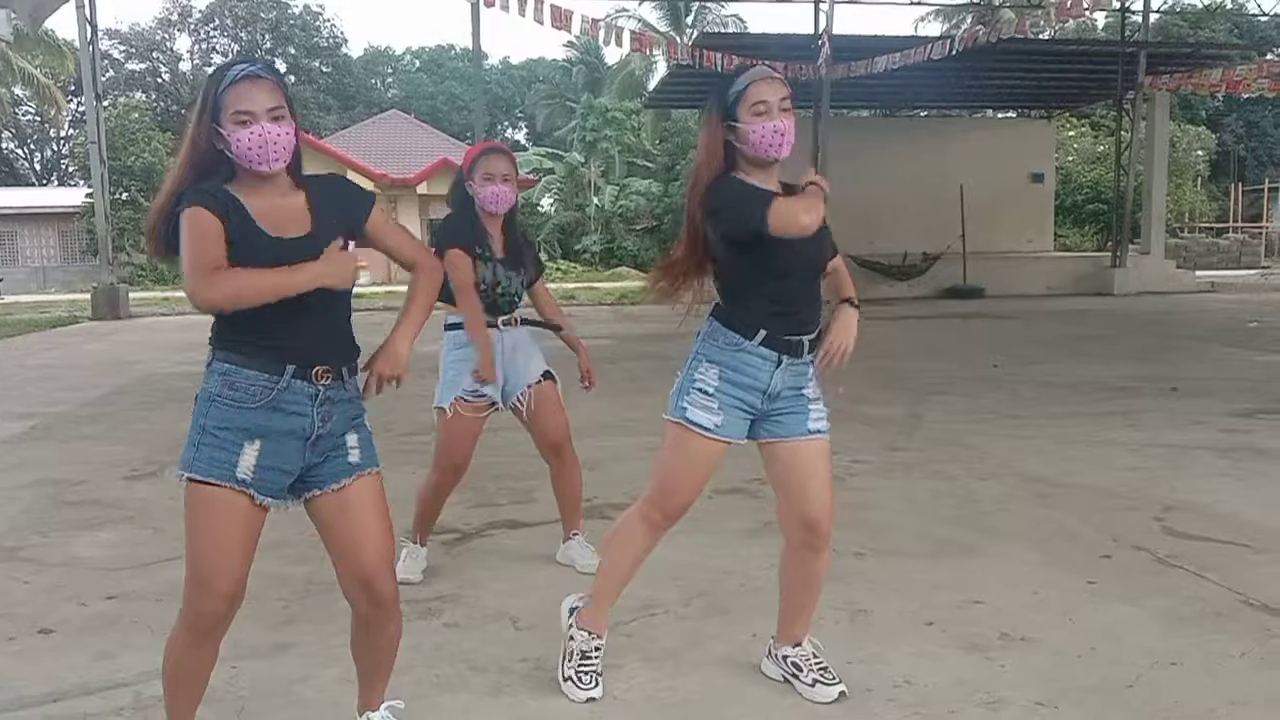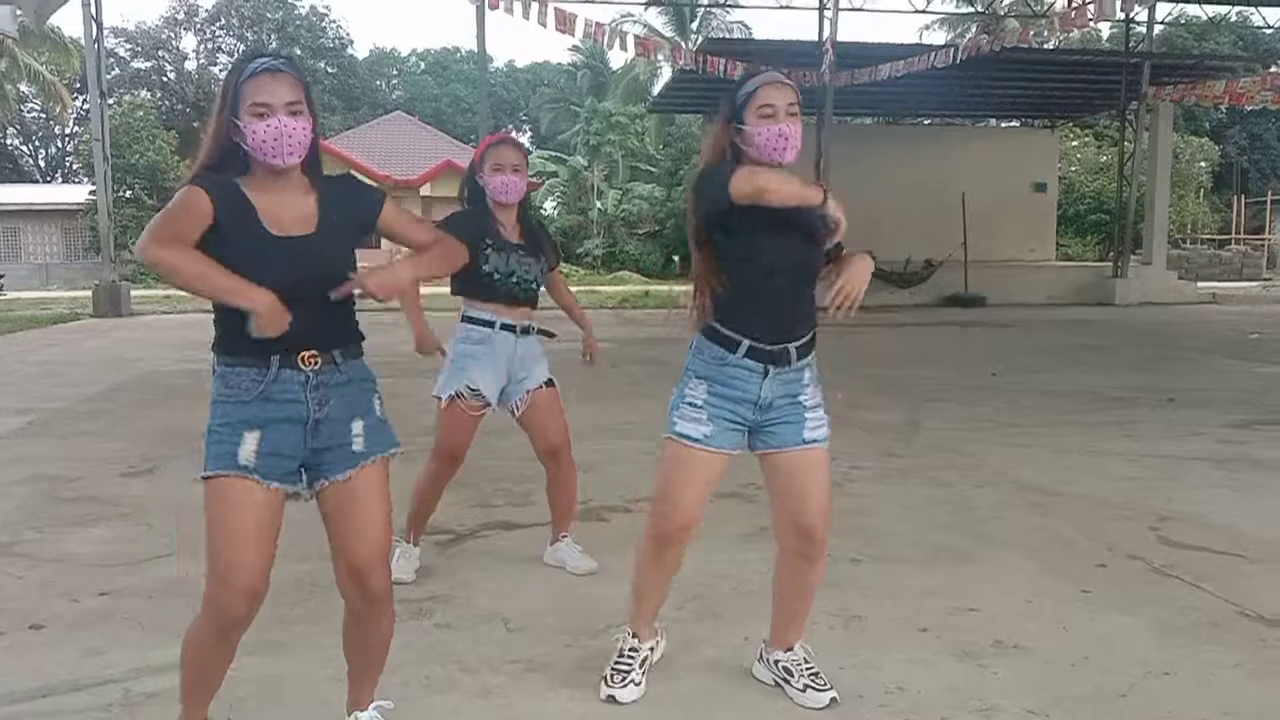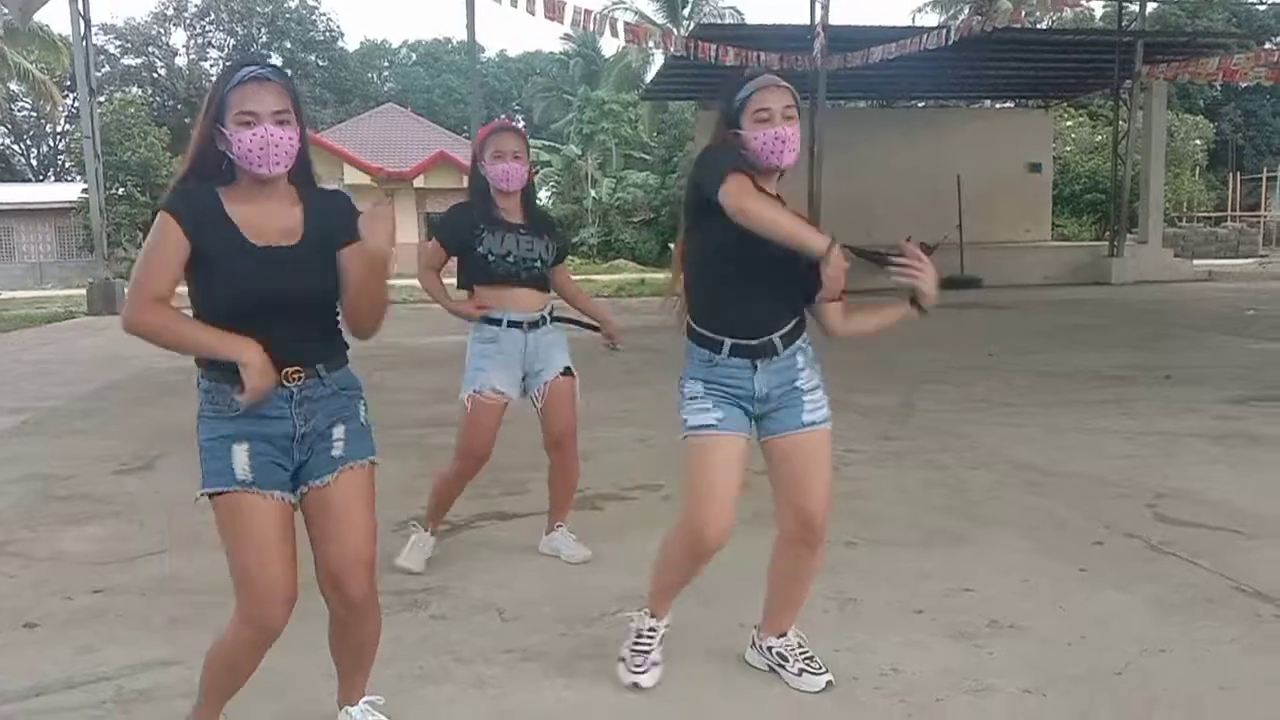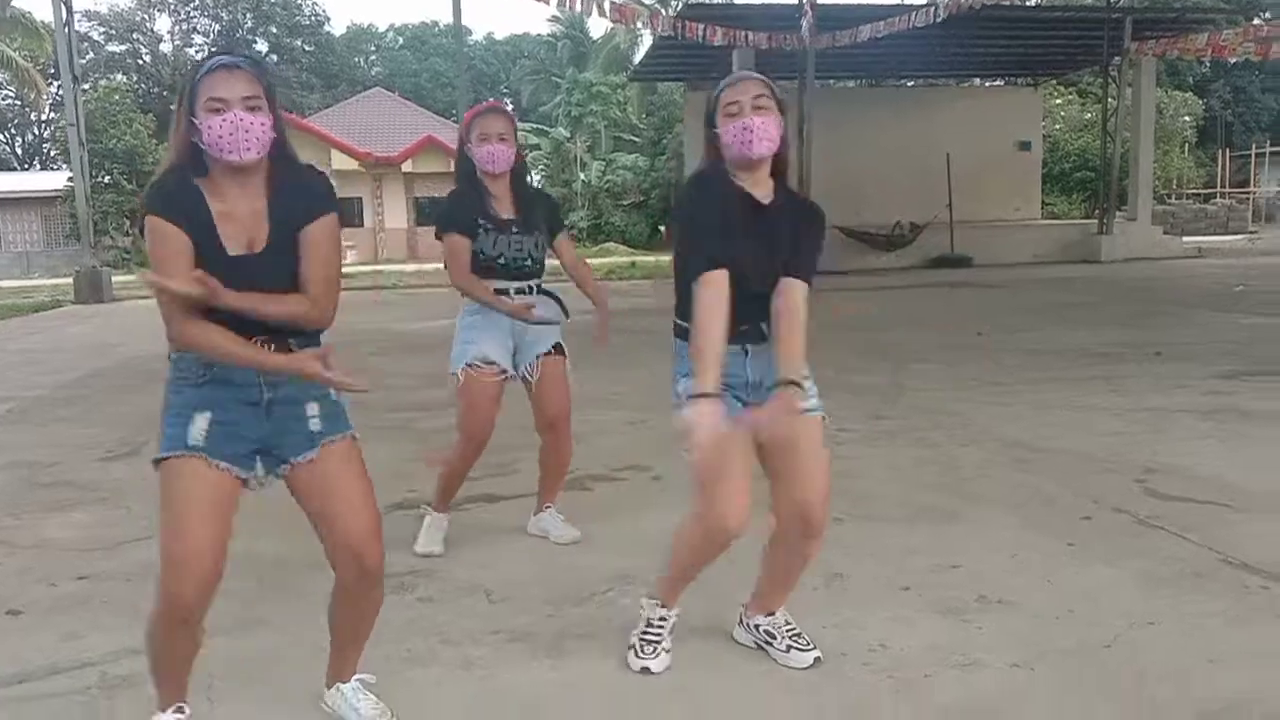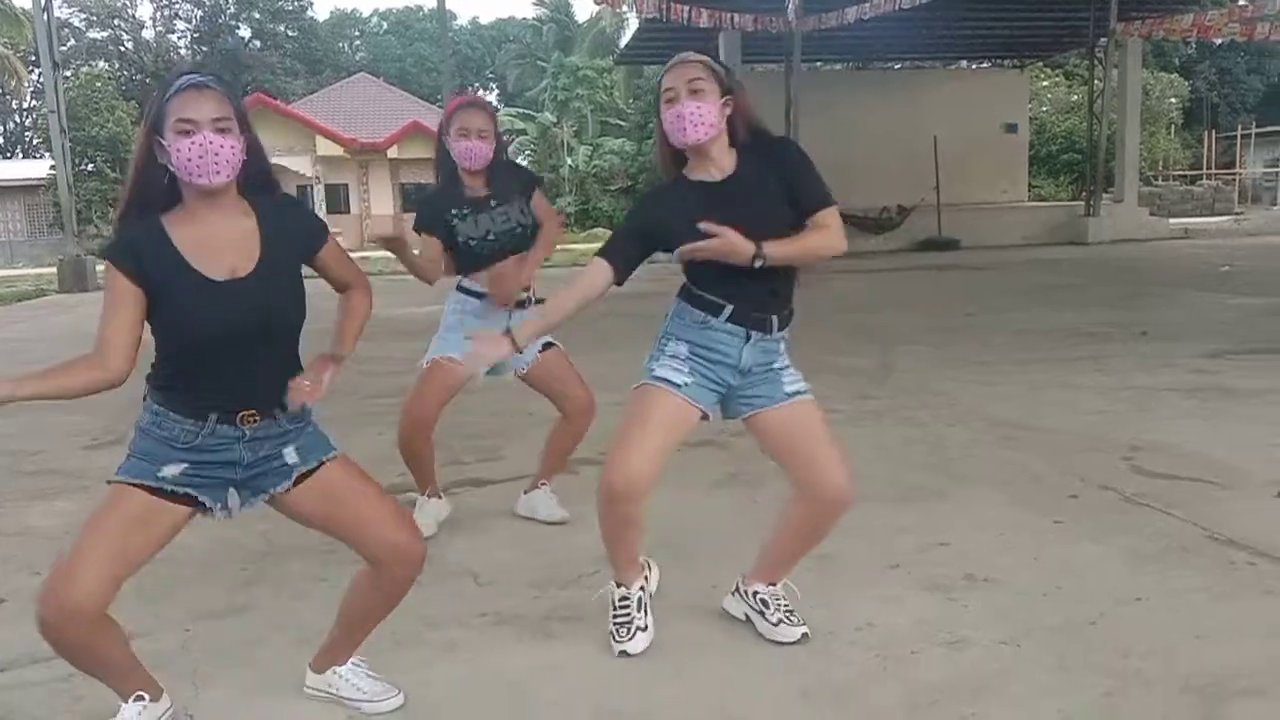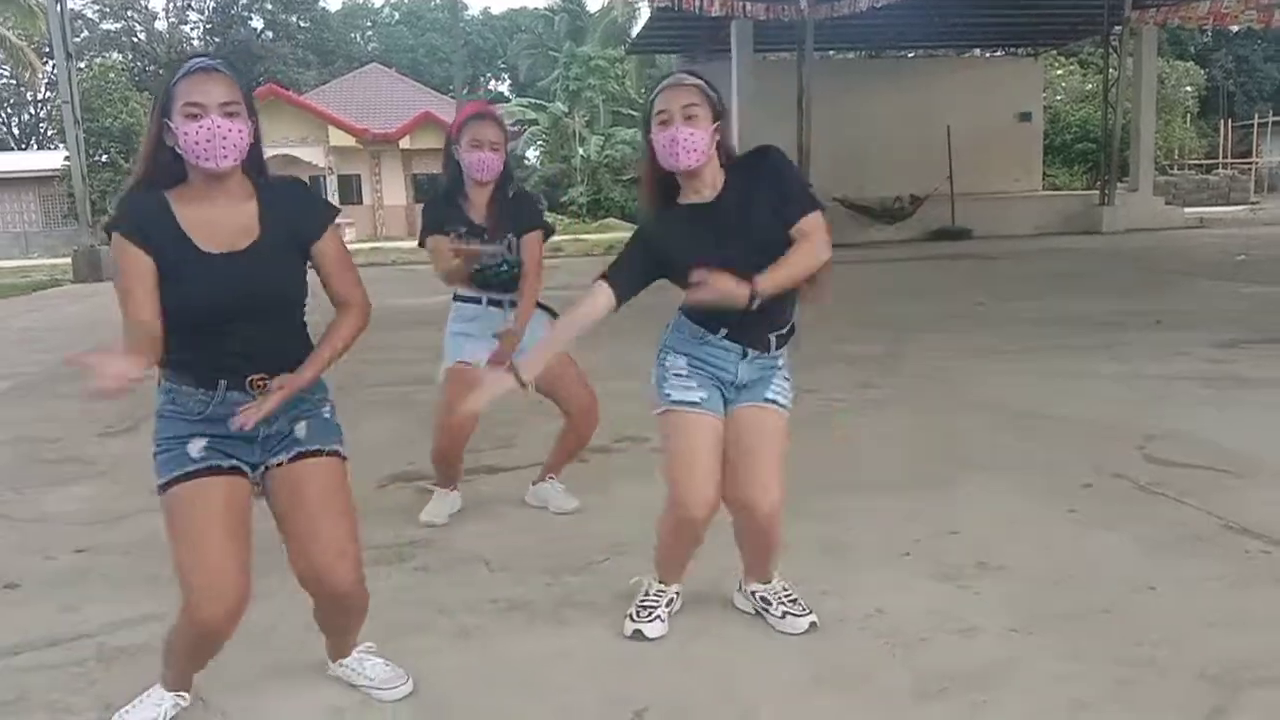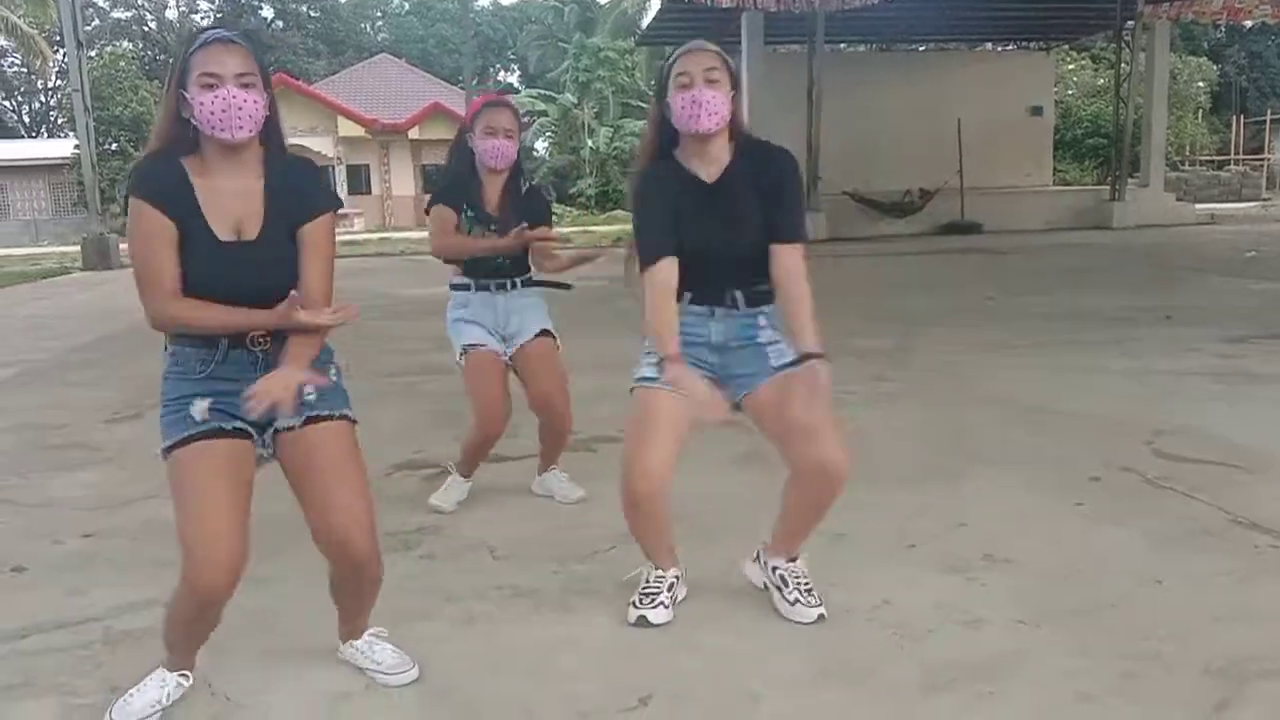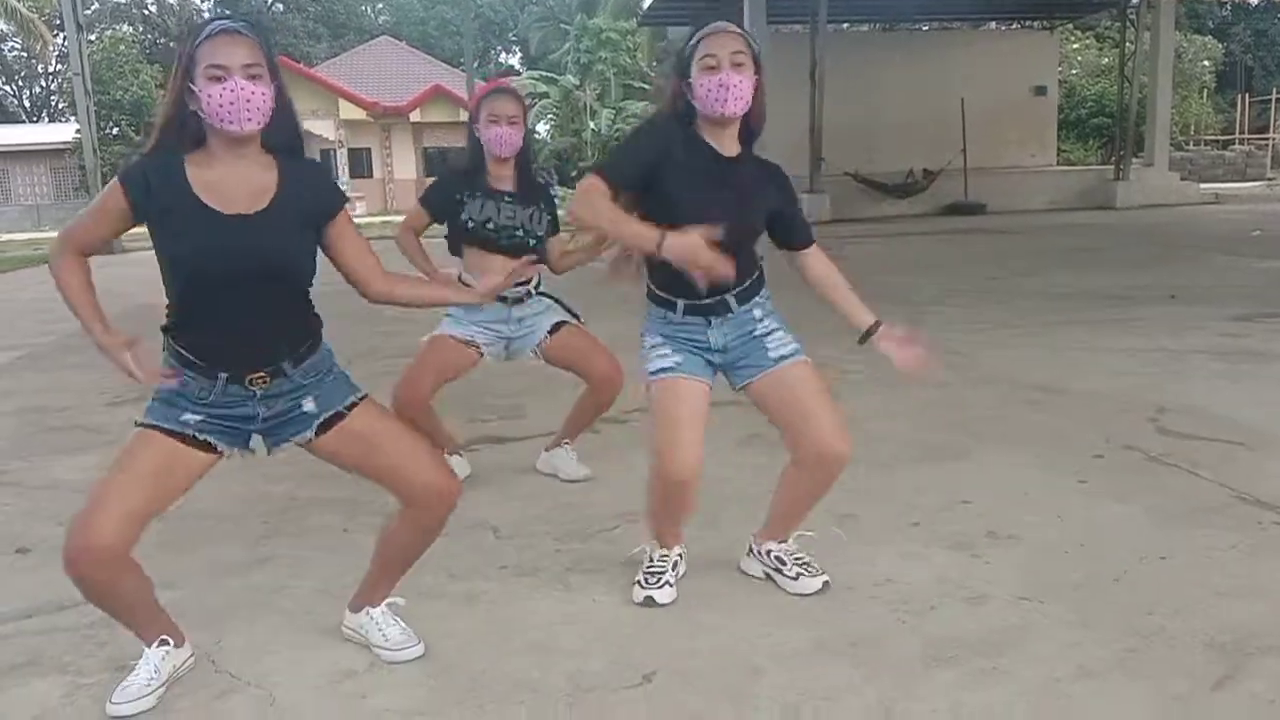
dt=0.2s
person 1, frame 1
left shoulder: (337, 196)
right shoulder: (207, 203)
left elbow: (428, 263)
right elbow: (209, 289)
left wrist: (401, 340)
right wrist: (321, 272)
left hip: (338, 407)
right hip: (247, 403)
left knee: (376, 587)
right knee: (212, 601)
person 1, frame 2
left shoulder: (345, 196)
right shoulder: (214, 193)
left elbow: (446, 249)
right elbow: (156, 247)
right wrist: (256, 297)
left hip: (344, 391)
right hip: (253, 397)
left knee: (369, 580)
right knee: (234, 595)
person 1, frame 3
left shoulder: (332, 210)
right shoulder: (194, 208)
left elbow: (364, 325)
right elbow: (139, 312)
left wrist: (376, 258)
right wrist: (239, 347)
left hip: (330, 400)
right hip: (238, 412)
left knee: (353, 587)
right knee: (266, 606)
person 1, frame 4
left shoulder: (309, 190)
right shoulder: (173, 201)
left elbow: (319, 309)
right elbow: (184, 327)
left wrist: (218, 295)
right wrist: (287, 361)
left hip: (301, 392)
right hip: (209, 393)
left knee: (363, 559)
right knee: (185, 588)
person 1, frame 5
left shoulder: (286, 219)
right shoulder: (139, 244)
left elbow: (357, 287)
right elbow: (109, 363)
left wrist: (333, 359)
left hip: (282, 430)
right hip: (180, 443)
left knee: (402, 551)
right knee: (65, 606)
left ankle: (331, 665)
person 1, frame 6
left shoulder: (297, 203)
right shoulder: (141, 217)
left elbow: (355, 307)
right elbow: (147, 338)
left wrist: (294, 383)
right wrist: (123, 362)
left hip: (295, 405)
right hip: (199, 416)
left knee: (336, 578)
right knee: (215, 605)
left ankle: (346, 653)
person 1, frame 7
left shoulder: (302, 181)
right shoulder: (157, 182)
left elbow: (315, 309)
right elbow: (163, 307)
left wrist: (289, 369)
right wrist: (273, 319)
left hip: (298, 372)
right hip: (203, 376)
left knee: (353, 544)
right knee: (213, 571)
left ankle: (356, 635)
person 1, frame 8
left shoulder: (307, 182)
right shoulder: (155, 177)
left elbow: (375, 281)
right elbow: (67, 251)
left wrist: (474, 291)
right wrist: (110, 342)
left hip: (304, 380)
right hip: (198, 391)
left knee: (436, 488)
right knee: (91, 547)
left ankle: (365, 609)
right ankle: (165, 645)
person 2, frame 1
left shoulder: (793, 197)
right shoulder: (727, 194)
left elbow: (835, 264)
right elbow: (802, 220)
left wrist: (847, 309)
right wrist: (815, 188)
left hip: (797, 372)
right hip: (730, 363)
left knee: (813, 524)
right knee: (662, 506)
left ankle: (790, 649)
right ankle: (588, 623)
person 2, frame 2
left shoulder: (804, 212)
right shoulder: (718, 184)
left elbow: (841, 260)
right elbow: (760, 184)
left wrist: (859, 260)
right wrist: (827, 202)
left hip: (793, 380)
right hip: (722, 373)
left knee: (808, 531)
right knee: (670, 525)
left ankle: (781, 653)
right ankle: (641, 637)
person 2, frame 3
left shoulder: (800, 226)
right shoulder: (718, 166)
left elbow: (837, 321)
right elbow: (742, 202)
left wrist: (915, 297)
right wrist: (827, 251)
left hip: (788, 371)
right hip: (715, 376)
left knee: (808, 521)
right knee: (707, 528)
left ankle: (773, 638)
right ankle: (652, 619)
person 2, frame 4
left shoulder: (804, 214)
right shoulder: (704, 193)
left elbow: (792, 302)
right elbow: (708, 294)
left wrist: (789, 392)
right wrist: (706, 399)
left hip: (777, 365)
right hip: (708, 368)
left knee: (808, 514)
right knee: (723, 517)
left ankle: (763, 617)
right ankle: (661, 607)
person 2, frame 5
left shoulder: (778, 157)
right shoulder: (663, 204)
left elbow: (833, 238)
right elbow: (597, 274)
left wrist: (754, 251)
right wrist: (515, 336)
left hip: (767, 353)
right hip: (693, 347)
left knee: (831, 488)
right knee: (622, 481)
left ankle: (758, 589)
right ankle: (632, 581)
person 2, frame 6
left shoulder: (766, 170)
right shoulder: (661, 231)
left elbow: (816, 246)
right elbow: (595, 301)
left wrist: (748, 291)
right wrist: (519, 371)
left hip: (764, 363)
right hip: (696, 356)
left knee: (759, 501)
right knee: (693, 502)
left ankle: (760, 585)
right ankle: (663, 586)
person 2, frame 7
left shoulder: (773, 165)
right shoulder: (657, 185)
left elbow: (789, 265)
right elbow: (660, 283)
left wrist: (809, 361)
right wrist: (674, 369)
left hip: (754, 330)
right hip: (682, 335)
left knee: (828, 461)
right knee: (642, 480)
left ankle: (777, 560)
right ankle: (663, 573)
person 2, frame 8
left shoulder: (766, 178)
right shoulder: (661, 139)
left elbow: (810, 256)
right elbow: (585, 202)
left wrist: (871, 328)
right wrist: (664, 242)
left hip: (749, 320)
right hip: (676, 329)
left knee: (827, 447)
right knee: (678, 466)
left ankle: (770, 545)
right ankle: (665, 551)
person 3, frame 1
left shoulder: (521, 243)
right shoulder: (455, 228)
left elbow: (543, 299)
right elbow: (464, 286)
left wrist: (579, 346)
right wrist: (484, 349)
left hip: (515, 340)
right hip: (468, 343)
left knee: (560, 443)
right knee: (450, 463)
left ankle: (573, 540)
right ankle: (416, 545)
person 3, frame 2
left shoulder: (537, 234)
right shoulder: (464, 224)
left elbow: (557, 284)
left wrist: (586, 326)
right wrist: (418, 324)
left hip: (527, 346)
right hip: (479, 342)
left knee: (557, 449)
right knee: (446, 456)
left ankle: (561, 542)
right ankle: (409, 544)
person 3, frame 3
left shoulder: (542, 222)
right shoulder: (467, 216)
left elbow: (560, 278)
right elbow: (426, 268)
left wrist: (601, 318)
right wrist: (452, 304)
left hip: (546, 336)
right hip: (494, 339)
left knee: (562, 440)
right knee: (471, 453)
left ankle: (556, 531)
right ankle: (425, 532)
person 3, frame 4
left shoulder: (538, 203)
right shoulder: (459, 204)
left elbow: (570, 258)
right elbow: (459, 275)
left wrist: (601, 303)
right wrist: (507, 306)
left hip: (540, 315)
right hip: (485, 317)
left knee: (556, 420)
right knee: (474, 432)
left ankle: (545, 513)
right ankle: (437, 515)
person 3, frame 5
left shoulder: (515, 177)
right shoulder: (438, 202)
left elbow: (552, 223)
right elbow: (432, 273)
left wrist: (526, 269)
right wrist: (401, 252)
left hip: (519, 313)
right hip: (470, 313)
left knee: (581, 404)
right knee: (415, 420)
left ankle: (536, 492)
right ankle: (431, 498)
person 3, frame 6
left shoulder: (523, 204)
right shoulder: (441, 208)
left elbow: (532, 272)
right elbow: (448, 274)
left wrist: (518, 330)
right wrist: (460, 259)
left hip: (526, 319)
right hip: (472, 322)
left knee: (584, 409)
right knee: (452, 429)
left ankle: (546, 483)
right ankle: (447, 489)
person 3, frame 7
left shoulder: (532, 199)
right shoulder: (452, 187)
left elbow: (545, 262)
right elbow: (441, 243)
left wrist: (579, 257)
right wrist: (510, 242)
left hip: (522, 302)
right hip: (473, 306)
left knee: (554, 403)
right knee: (492, 416)
left ankle: (549, 472)
right ankle: (460, 475)
person 3, frame 8
left shoulder: (539, 193)
right shoulder: (456, 182)
left elbow: (557, 260)
right elbow: (406, 233)
left wrist: (598, 241)
right wrist: (437, 275)
left hip: (532, 306)
right hip: (474, 310)
left knee: (608, 376)
right knee: (407, 398)
left ankle: (557, 449)
right ankle: (451, 456)
